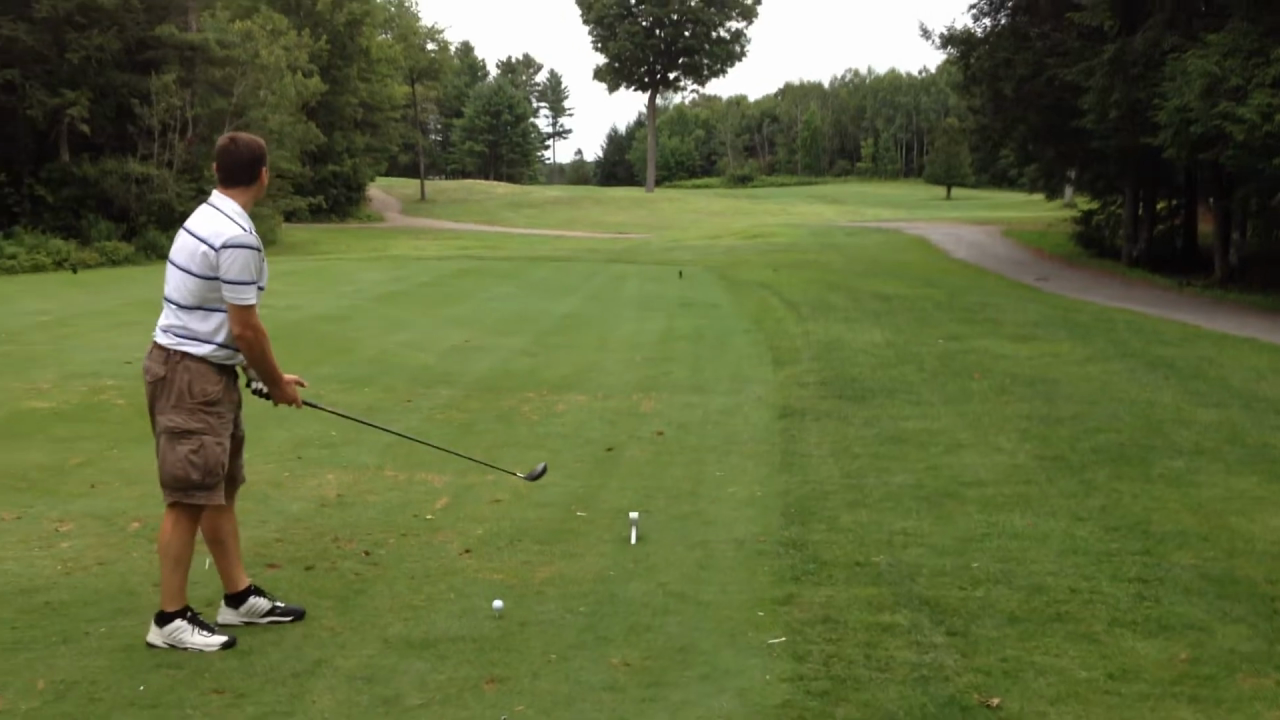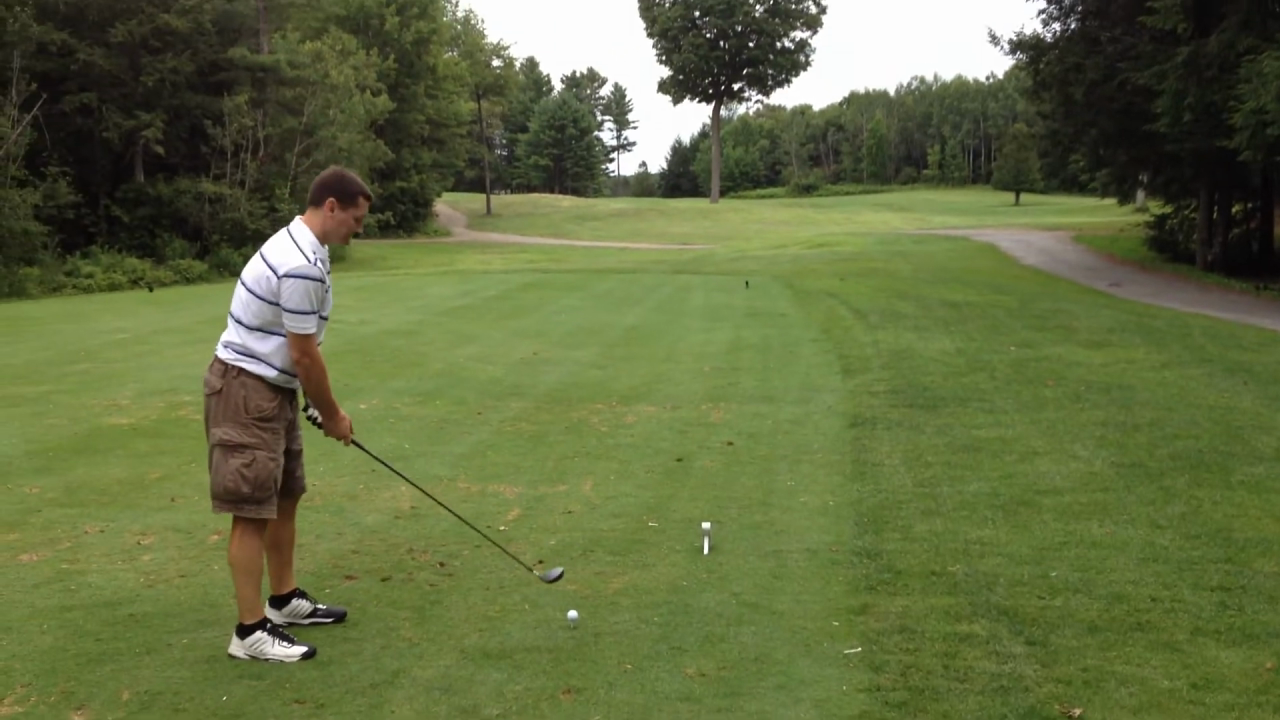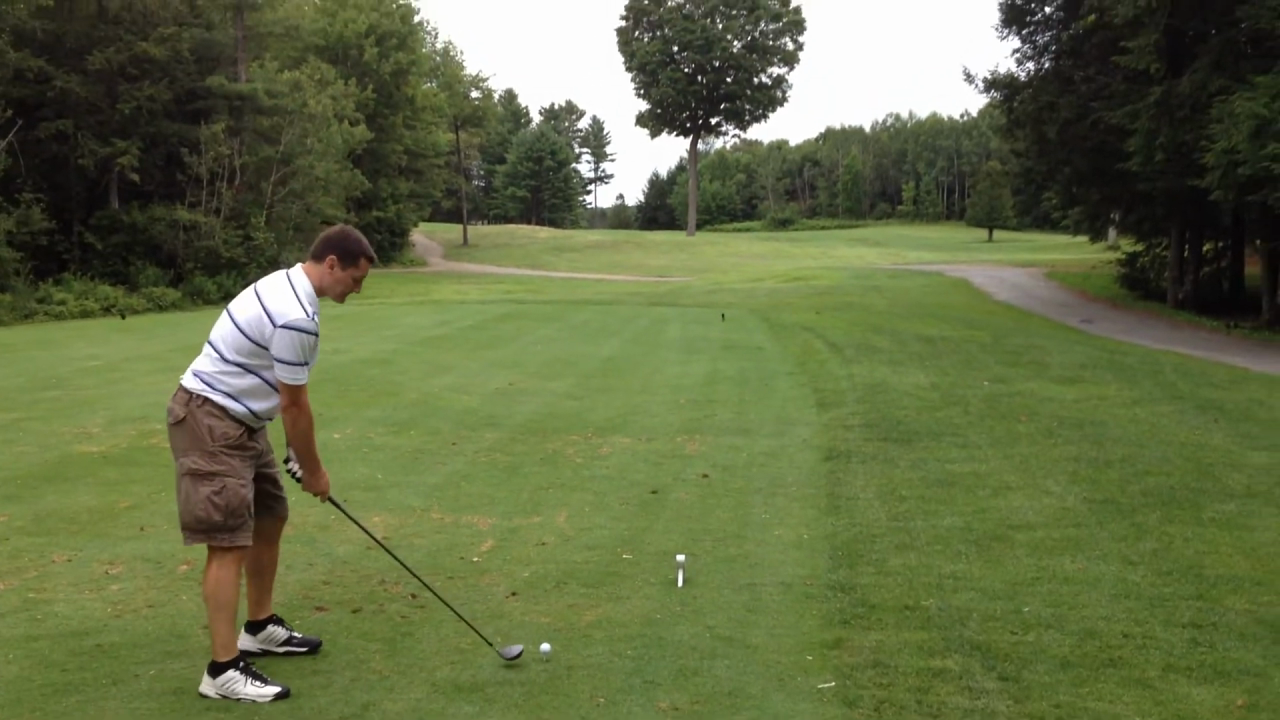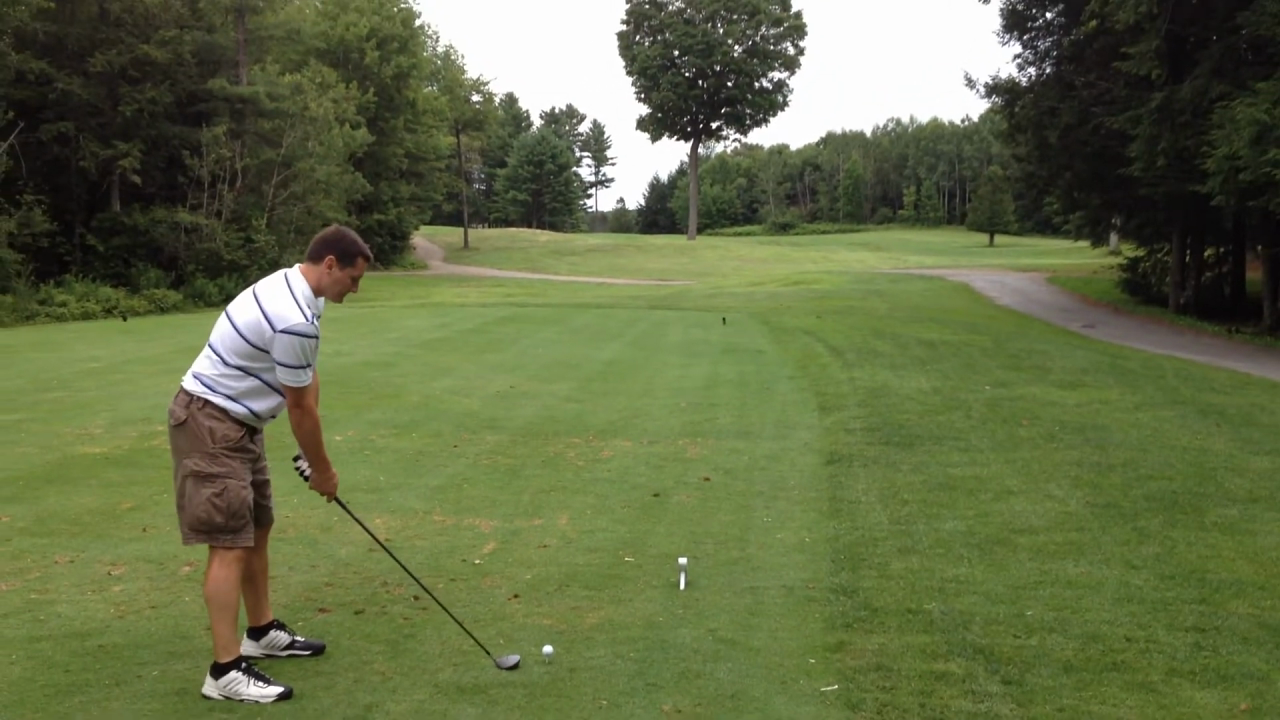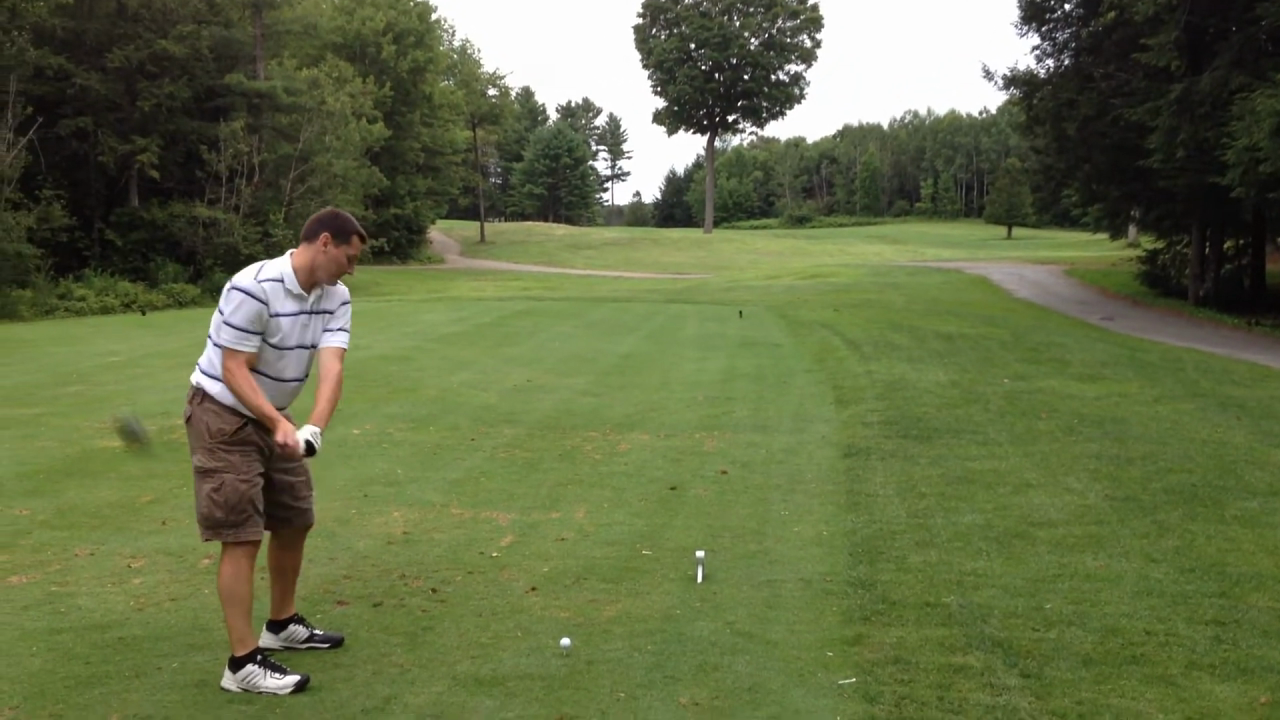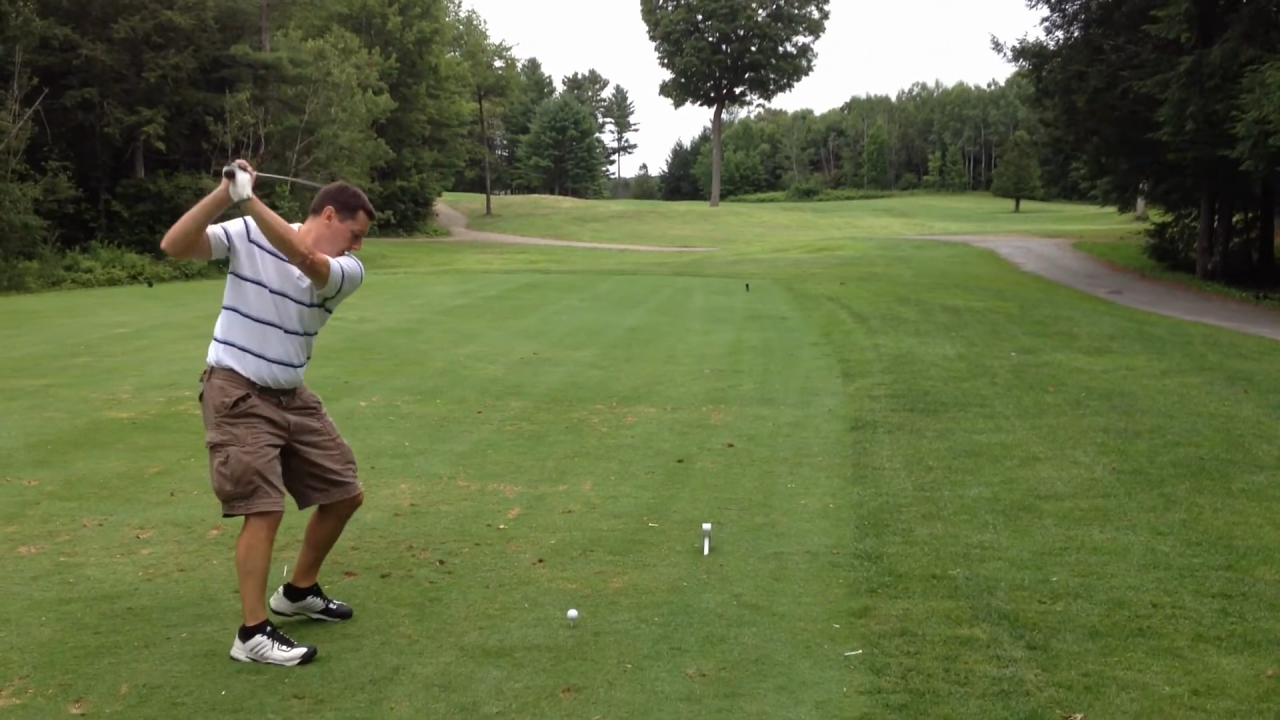
dt=0.5s
person 1, frame 1
left shoulder: (209, 217)
right shoulder: (237, 238)
right elbow: (245, 328)
left wrist: (268, 376)
right wrist: (277, 383)
left hip: (205, 370)
right hip: (190, 373)
left knee: (220, 491)
right knee: (190, 497)
left ankle: (240, 597)
right ankle: (171, 619)
person 1, frame 2
left shoulder: (305, 247)
right shoulder: (301, 266)
left elbow: (304, 346)
right elbow: (304, 357)
left wrist: (326, 407)
right wrist: (332, 416)
left hip: (272, 387)
right hip: (246, 387)
left knee: (284, 499)
right knee: (253, 510)
left ankle: (283, 599)
right ankle: (250, 630)
person 1, frame 3
left shoulder: (292, 284)
right shoulder: (295, 318)
left elbow: (291, 395)
right elbow: (294, 405)
left wrist: (303, 456)
right wrist: (313, 469)
left hip: (236, 419)
right hip: (210, 419)
left knee: (268, 518)
right knee: (230, 542)
left ankle: (260, 626)
right ankle: (223, 669)
person 1, frame 4
left shoulder: (294, 286)
right shoulder: (294, 320)
left elbow: (307, 383)
right elbow: (299, 406)
left wrist: (312, 455)
right wrist: (322, 469)
left hip: (236, 420)
right hip: (210, 422)
left knee: (255, 530)
right knee: (231, 543)
left ankle: (262, 631)
right ankle: (226, 669)
person 1, frame 5
left shoulder: (336, 298)
right shoulder: (254, 287)
left elbow: (331, 364)
right elbow: (233, 371)
left wrist: (314, 427)
right wrist: (279, 423)
left hip: (272, 422)
right hip: (222, 417)
left knee: (294, 523)
right knee: (242, 538)
left ankle: (283, 625)
right ankle: (243, 663)
person 1, frame 6
left shoulder: (348, 271)
right shoulder: (248, 235)
left elbow: (306, 259)
right elbow: (174, 247)
left wrist: (250, 202)
right wrist: (225, 194)
left hip: (291, 396)
right hip: (236, 392)
left knee: (345, 494)
right knee: (264, 510)
left ankle: (299, 591)
right ankle: (252, 633)
